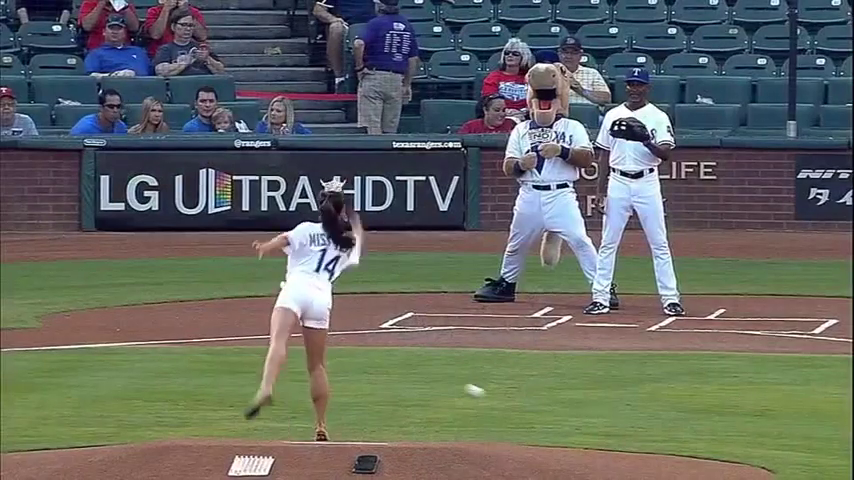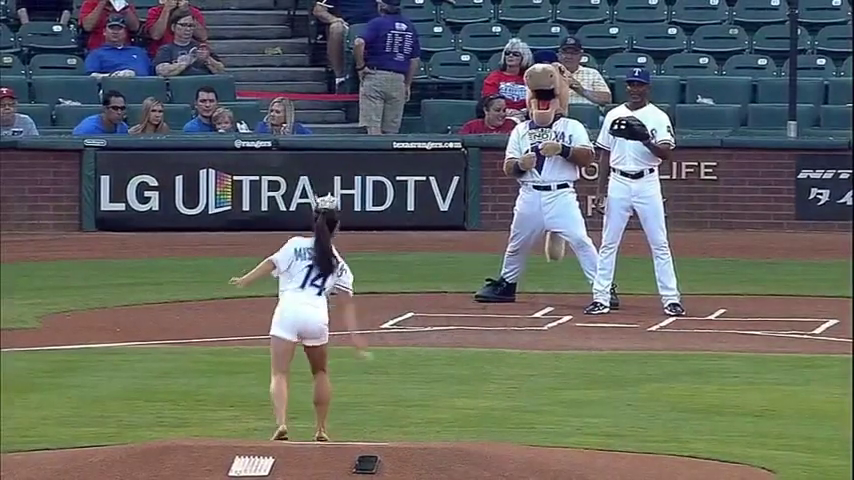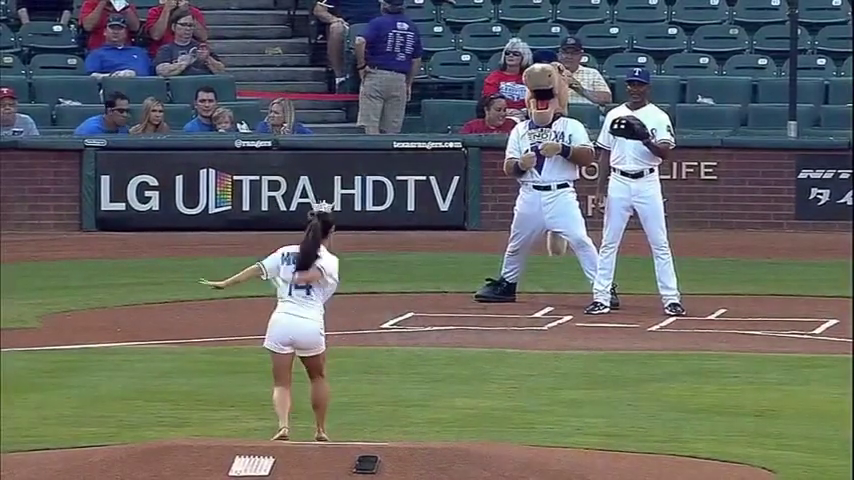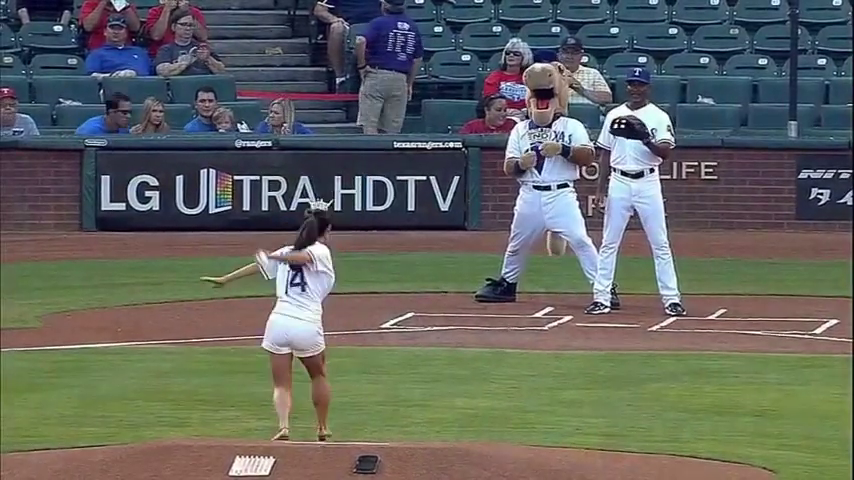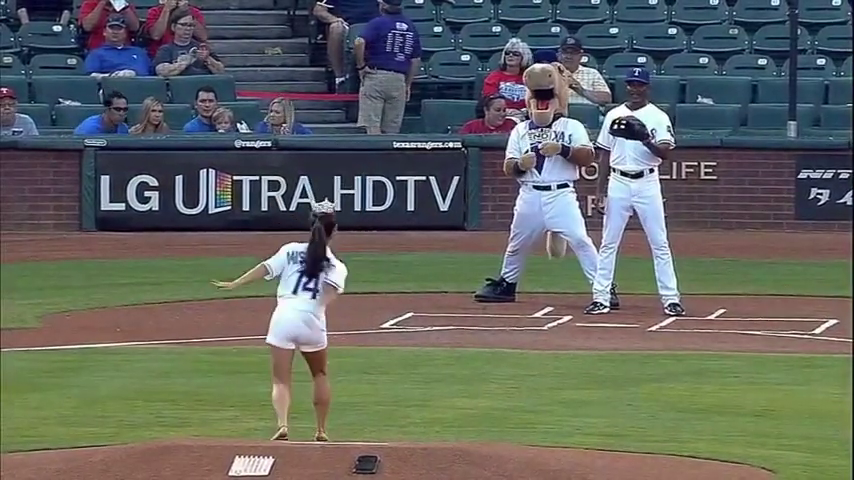
dt=1s
person 1, frame 1
left shoulder: (658, 117)
right shoulder: (612, 115)
left elbow: (666, 154)
right elbow: (604, 154)
left wrist: (648, 142)
right wrist: (600, 189)
left hip: (647, 184)
right hip: (618, 184)
left knee: (659, 244)
right knee: (608, 243)
left ankle: (670, 298)
right ankle: (600, 298)
person 1, frame 2
left shoulder: (659, 117)
right shoulder: (613, 115)
left elbow: (666, 153)
right elbow: (605, 154)
left wrist: (646, 140)
right wrist: (600, 189)
left hip: (647, 184)
right hip: (618, 184)
left knee: (659, 244)
right knee: (608, 243)
left ankle: (670, 299)
right ankle: (600, 298)
person 1, frame 3
left shoulder: (659, 117)
right shoulder: (613, 115)
left elbow: (665, 152)
right elbow: (606, 154)
left wrist: (646, 140)
right wrist: (600, 189)
left hip: (647, 183)
right hip: (618, 183)
left knee: (660, 243)
right knee: (608, 243)
left ankle: (671, 298)
right ankle: (600, 298)
person 1, frame 4
left shoulder: (659, 116)
right shoulder: (614, 115)
left elbow: (666, 152)
right elbow: (606, 154)
left wrist: (646, 140)
right wrist: (600, 188)
left hip: (647, 183)
right hip: (618, 183)
left knee: (660, 244)
right knee: (609, 243)
left ankle: (671, 298)
right ankle: (601, 298)
person 1, frame 5
left shoulder: (659, 117)
right shoulder: (613, 115)
left elbow: (665, 152)
right elbow: (605, 154)
left wrist: (647, 141)
right wrist: (600, 189)
left hip: (647, 184)
right hip: (618, 184)
left knee: (660, 243)
right knee: (608, 243)
left ankle: (670, 298)
right ankle: (600, 298)
person 2, frame 1
left shoulder: (306, 229)
right shoulder: (348, 242)
left elbow: (285, 239)
left wrist: (265, 247)
right wrist: (356, 225)
left hip: (294, 291)
right hip: (320, 300)
left knee: (278, 342)
right knee: (317, 368)
left ankle: (265, 390)
right ankle: (321, 427)
person 2, frame 2
left shoulder: (296, 244)
right shoulder: (339, 263)
left elbow: (271, 263)
right elbow: (347, 302)
left wrist: (245, 279)
right wrist: (354, 335)
left hip: (288, 312)
right hip: (316, 318)
left knee: (279, 375)
right knee: (320, 374)
left ankle: (281, 425)
right ankle: (321, 430)
person 2, frame 3
left shoulder: (287, 252)
right shoulder: (329, 261)
left elbow: (258, 269)
right elbow: (313, 276)
left wrist: (226, 283)
left hip: (281, 323)
right hip: (310, 327)
left knee: (281, 384)
right knee: (318, 378)
left ankle: (283, 426)
right ankle: (321, 431)
person 2, frame 4
left shoulder: (286, 252)
right shoulder: (322, 252)
left elbow: (257, 266)
right elbow: (300, 256)
left wrist: (224, 278)
right wrist: (276, 256)
left hip: (278, 323)
right hip: (307, 327)
left knee: (282, 385)
right knee: (319, 376)
left ankle: (283, 426)
right ankle: (323, 429)
person 2, frame 5
left shoulder: (290, 250)
right shoulder: (337, 266)
left elbow: (264, 269)
right elbow: (329, 295)
left wrist: (233, 284)
left hip: (284, 319)
right hip: (311, 324)
left knee: (281, 382)
right knee: (320, 375)
left ankle: (282, 426)
right ankle: (321, 431)
person 3, frame 1
left shoulder: (572, 126)
right shoulder: (521, 129)
left elbow: (587, 158)
right elbow: (507, 167)
left wrist: (562, 150)
right wrist: (520, 164)
left hip: (560, 195)
right hip: (529, 195)
left knee: (579, 240)
right knee: (517, 243)
right ankle: (505, 284)
person 3, frame 2
left shoulder: (572, 127)
right shoulder: (521, 130)
left elbow: (588, 156)
right elbow: (508, 168)
left wrist: (561, 149)
right wrist: (519, 165)
left hip: (561, 198)
right hip: (529, 200)
left knee: (579, 240)
right knee: (517, 244)
right ankle: (505, 286)
person 3, frame 3
left shoulder: (571, 126)
right shoulder: (521, 129)
left elbow: (587, 156)
right elbow: (508, 167)
left wrist: (562, 148)
right wrist: (520, 164)
left hip: (561, 196)
right hip: (529, 196)
left knee: (579, 240)
right knee: (517, 244)
right ankle: (506, 285)
person 3, frame 4
left shoulder: (572, 126)
right shoulder: (520, 129)
left elbow: (588, 156)
right elbow: (508, 167)
left wrist: (563, 149)
right wrist: (520, 164)
left hip: (561, 195)
right hip: (529, 196)
left knee: (579, 240)
right knee: (517, 243)
left ankle: (605, 289)
right ankle: (506, 285)
person 3, frame 5
left shoulder: (572, 127)
right shoulder: (520, 130)
left elbow: (588, 157)
right elbow: (508, 167)
left wrist: (562, 149)
right wrist: (520, 165)
left hip: (560, 195)
right hip: (529, 196)
left knee: (579, 240)
right knee: (517, 244)
left ankle: (604, 289)
right ankle: (505, 285)
person 4, frame 1
left shoulder: (376, 23)
right shoulder: (407, 26)
left elbow: (359, 44)
right elbow: (413, 59)
left wrist: (359, 67)
right wrist: (407, 84)
left hip: (373, 77)
right hip: (396, 80)
left knee: (373, 126)
right knee: (390, 130)
person 4, frame 2
left shoulder: (377, 23)
right shoulder: (410, 26)
left elbow: (359, 43)
right elbow: (415, 59)
left wrist: (360, 66)
right wrist: (407, 84)
left hip: (375, 77)
right hip: (398, 80)
left knee: (373, 125)
right knee: (391, 130)
person 4, frame 3
left shoulder: (379, 22)
right shoulder: (412, 27)
left elbow: (360, 42)
right elbow: (416, 60)
left wrist: (361, 65)
right wrist: (408, 84)
left hip: (376, 76)
right hip: (399, 80)
left knee: (371, 125)
right knee: (392, 130)
person 4, frame 4
left shoulder: (379, 22)
right shoulder: (413, 27)
left elbow: (360, 41)
right elbow: (417, 59)
left wrist: (361, 65)
right wrist: (409, 84)
left hip: (377, 76)
right hip: (400, 80)
left knee: (369, 125)
right knee: (393, 129)
person 4, frame 5
left shoulder: (378, 23)
right shoulder: (411, 27)
left elbow: (359, 42)
right elbow: (416, 59)
left wrist: (361, 66)
right wrist: (407, 84)
left hip: (376, 77)
right hip: (398, 80)
left knee: (372, 125)
right knee: (392, 130)
